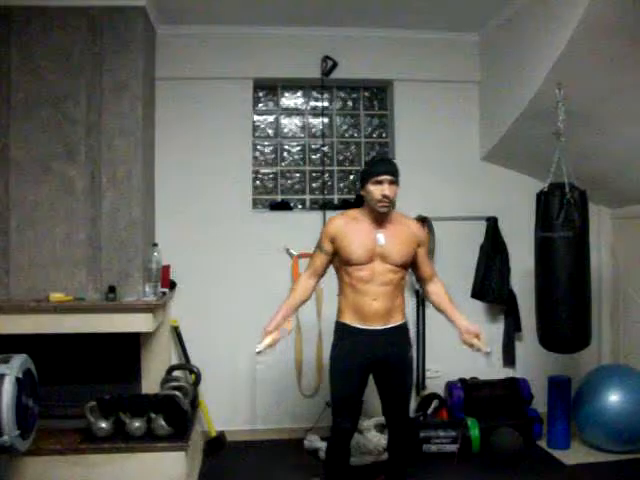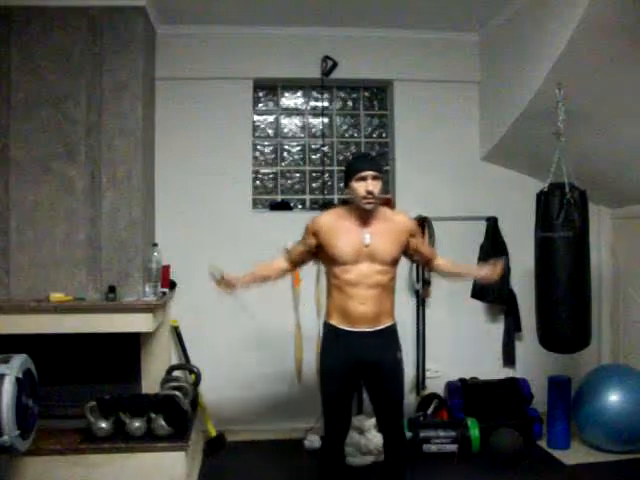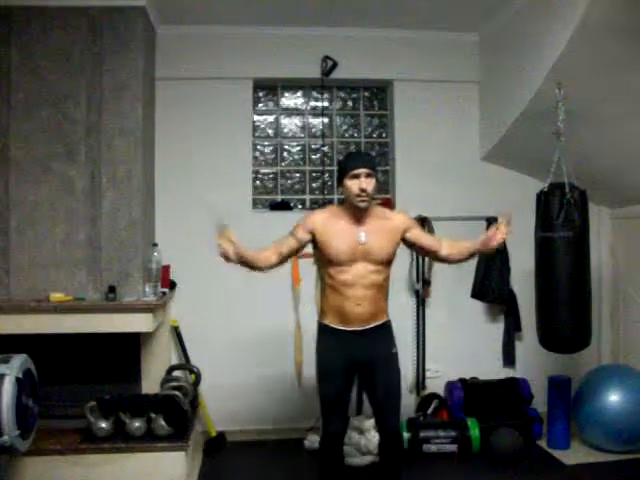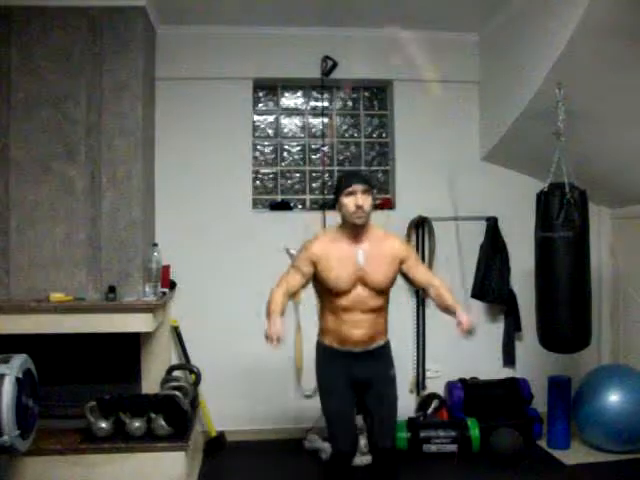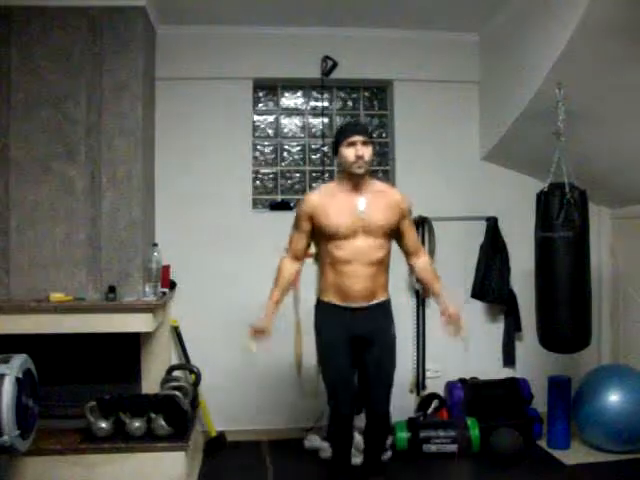
dt=0.2s
person 1, frame 1
left shoulder: (414, 231)
right shoulder: (337, 227)
left elbow: (430, 282)
right elbow: (310, 276)
left wrist: (459, 322)
right wrist: (280, 317)
left hip: (396, 338)
right hip: (350, 338)
left knee: (399, 423)
right knee: (343, 426)
person 1, frame 2
left shoulder: (403, 225)
right shoulder: (324, 224)
left elbow: (431, 260)
right elbow: (288, 261)
left wrist: (474, 272)
right wrist: (243, 279)
left hip: (384, 340)
right hip: (338, 339)
left knee: (393, 427)
right knee: (335, 429)
person 1, frame 3
left shoulder: (397, 222)
right shoulder: (318, 222)
left elbow: (442, 249)
right elbow: (273, 255)
left wrist: (482, 244)
right wrist: (239, 254)
left hip: (379, 337)
right hip: (333, 339)
left knee: (390, 426)
right knee: (334, 428)
person 1, frame 4
left shoulder: (395, 246)
right shoulder: (318, 248)
left elbow: (433, 286)
right elbow: (282, 291)
left wrist: (457, 311)
right wrist: (274, 319)
left hip: (378, 359)
right hip: (333, 360)
left knee: (384, 445)
right knee: (343, 446)
person 1, frame 5
left shoulder: (394, 200)
right shoulder: (315, 201)
left elbow: (417, 255)
right elbow: (293, 259)
left wrist: (441, 300)
right wrist: (270, 311)
left hip: (378, 316)
right hip: (332, 317)
left knee: (378, 409)
right knee: (341, 409)
